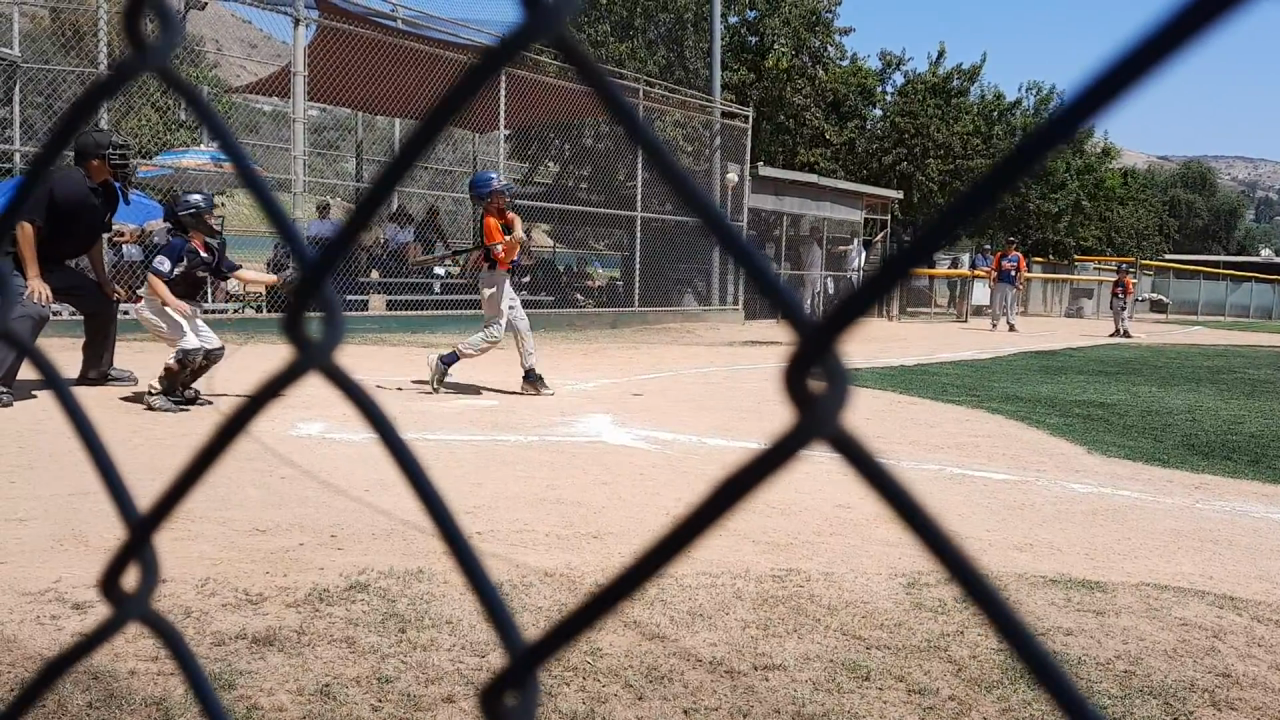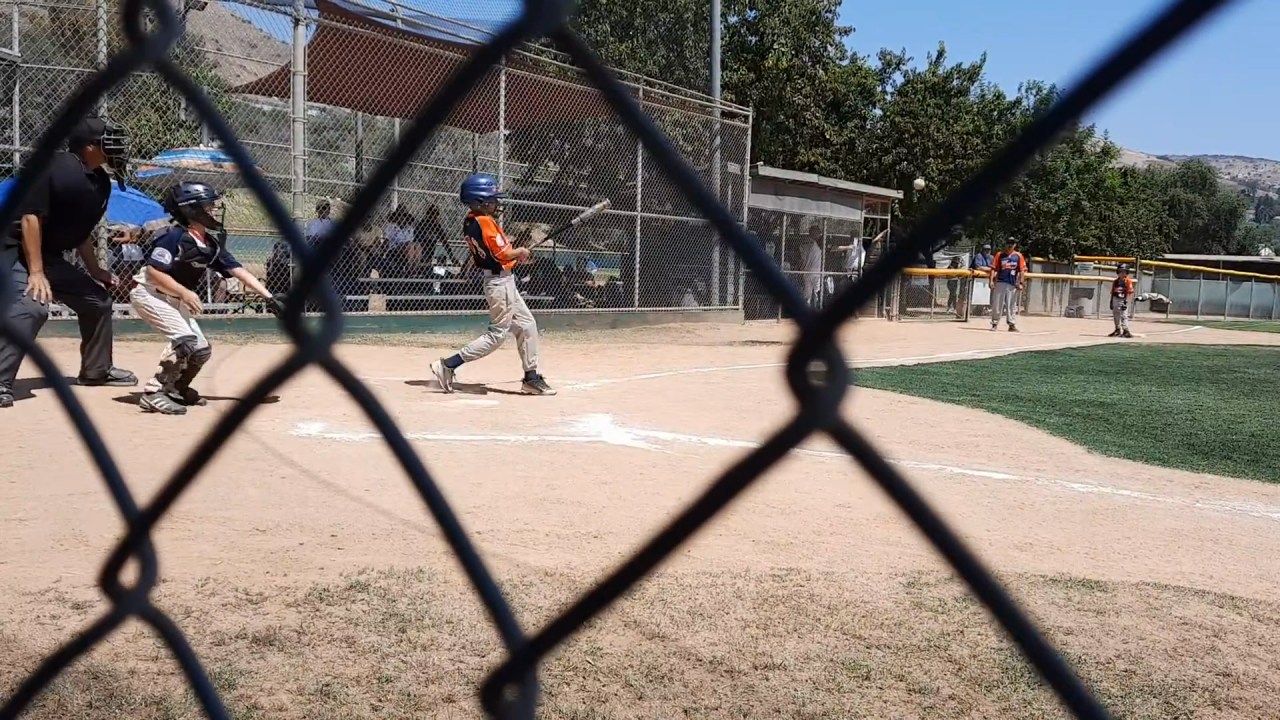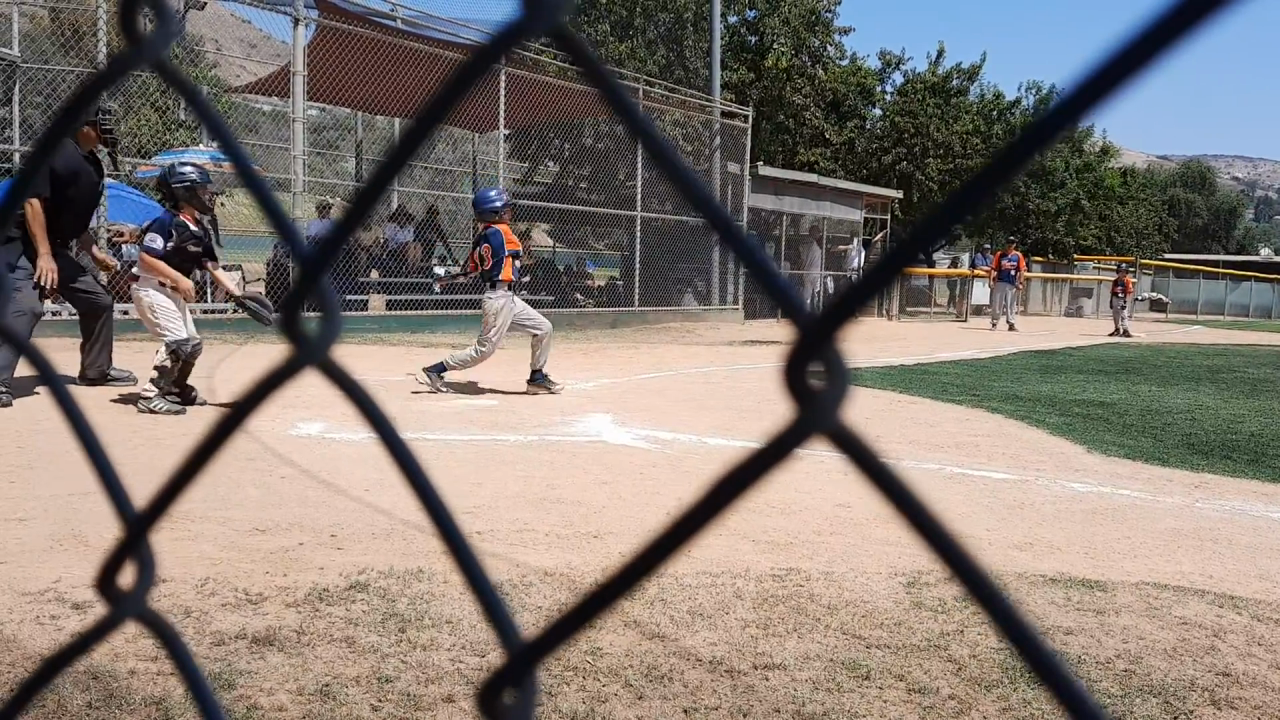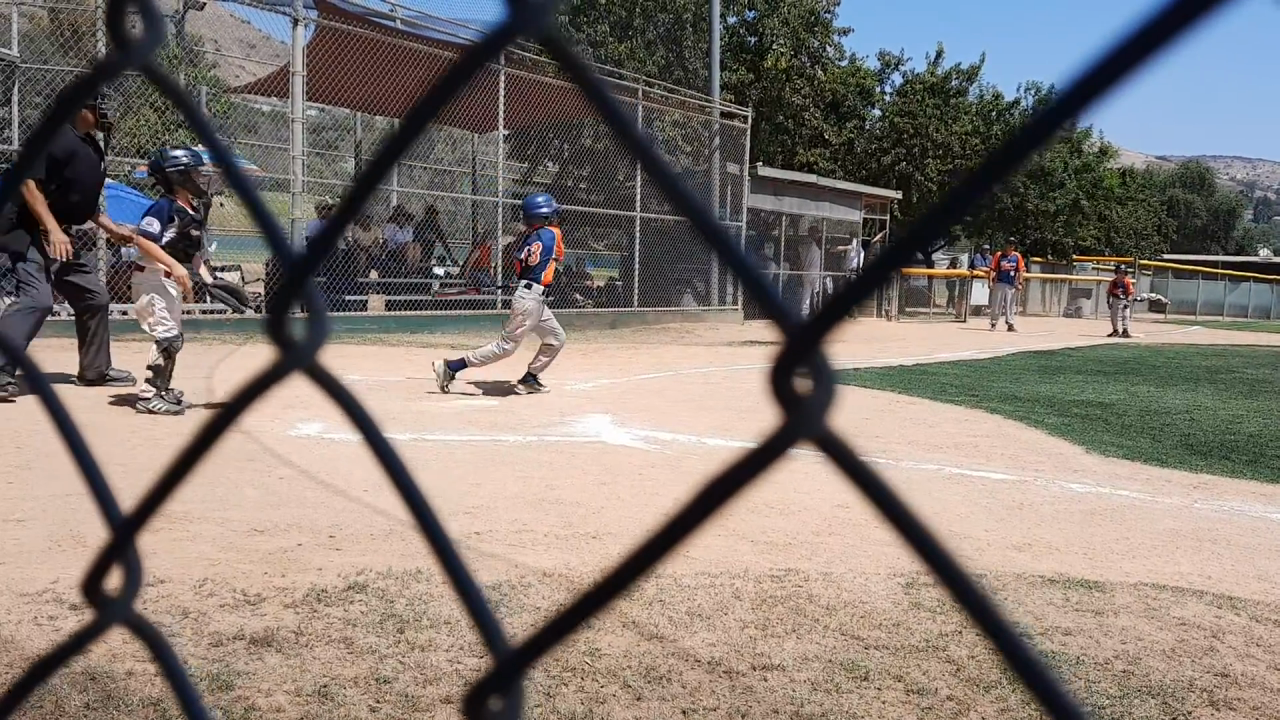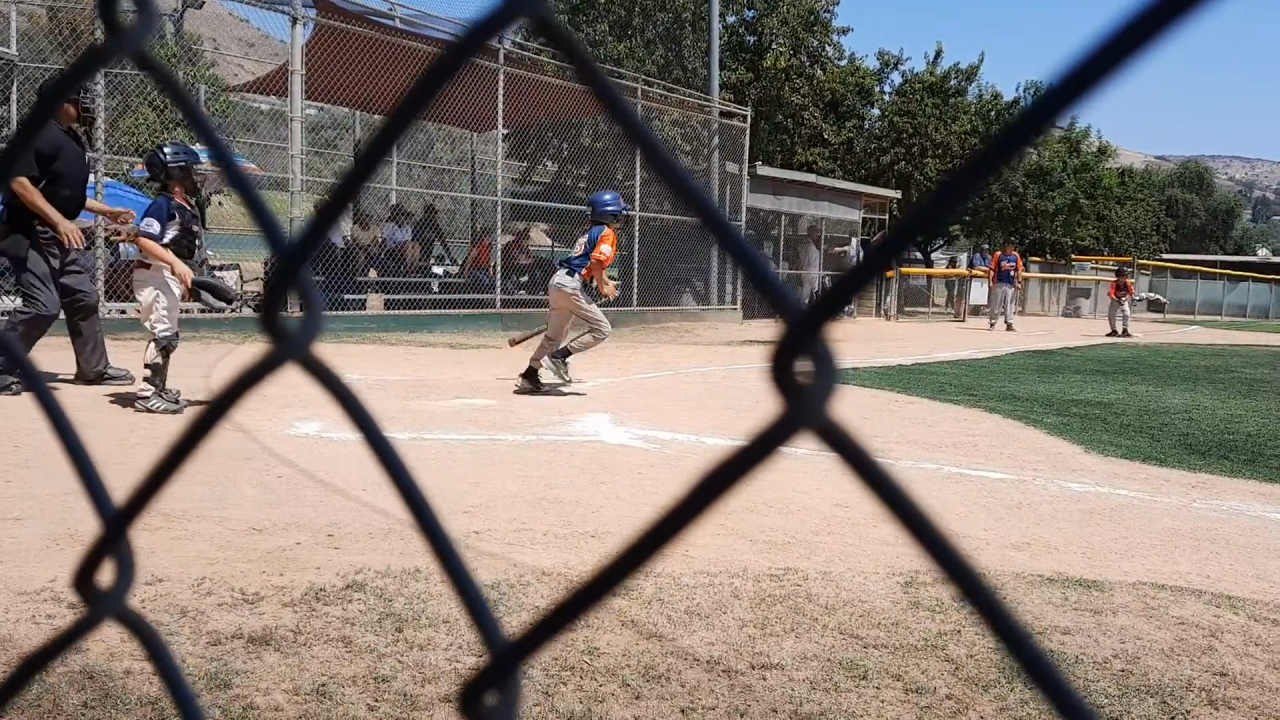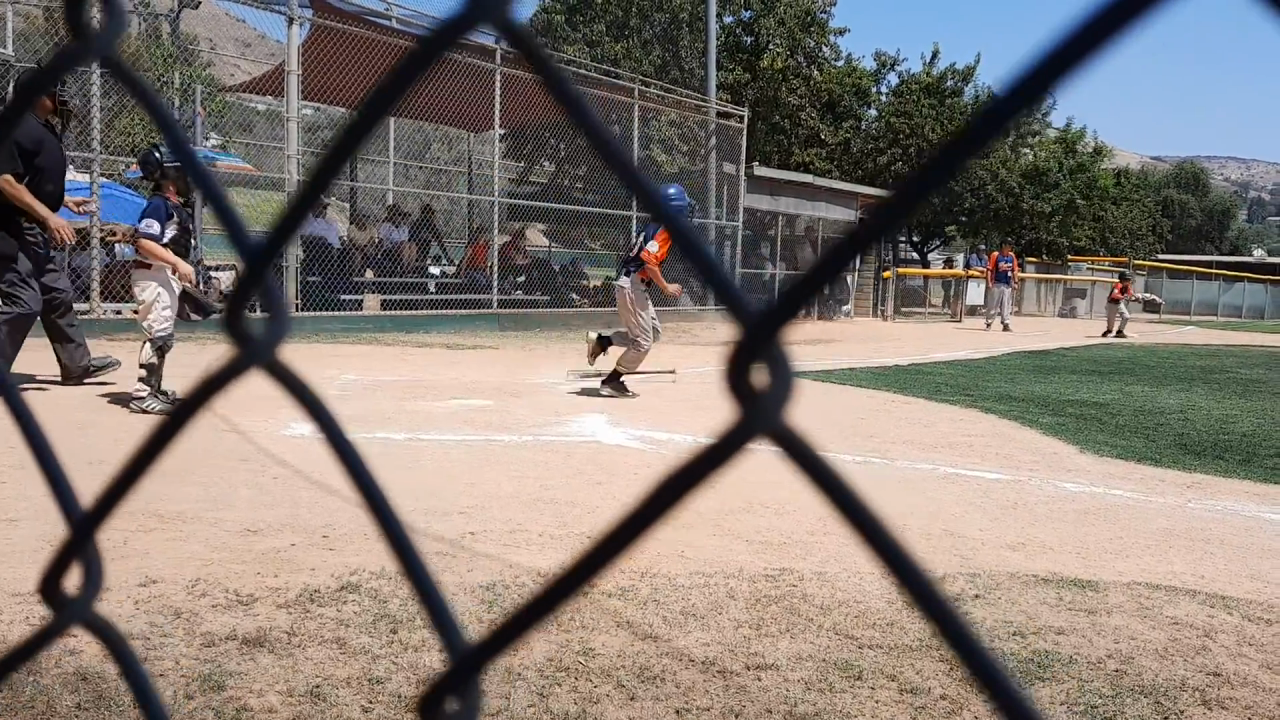
dt=0.2s
person 1, frame 1
left shoulder: (109, 194)
right shoulder: (60, 182)
left elbow: (93, 238)
right elbow: (25, 225)
left wrist: (103, 280)
right wrist: (33, 277)
left hip: (55, 264)
left knee: (103, 301)
right knee: (33, 309)
left ankle: (97, 370)
person 1, frame 2
left shoulder: (101, 181)
right shoulder: (57, 169)
right elbow: (30, 218)
left wrist: (95, 270)
right wrist: (36, 272)
left hip: (51, 256)
left knee: (97, 300)
right knee: (32, 307)
left ankle: (97, 370)
person 1, frame 3
left shoulder: (93, 163)
right shoulder: (56, 153)
right elbow: (32, 201)
left wrist: (95, 252)
right wrist: (42, 254)
left hip: (57, 250)
left knee: (98, 299)
right knee: (25, 305)
left ankle: (97, 370)
person 1, frame 4
left shoulder: (93, 146)
right shoulder: (53, 136)
right elbow: (28, 184)
left wrist: (111, 228)
right wrist: (53, 228)
left hip: (64, 238)
right hip: (32, 235)
left knee: (95, 298)
right knee: (37, 300)
left ankle: (95, 370)
person 1, frame 5
left shoulder: (71, 137)
right shoulder: (37, 132)
left wrist: (100, 208)
right wrist: (59, 220)
left hip: (58, 236)
right hip: (30, 235)
left knee: (83, 298)
right knee: (42, 304)
left ankle: (94, 368)
person 1, frame 6
left shoulder: (46, 129)
left wrist: (64, 201)
right wrist: (49, 216)
left hip: (37, 231)
left knee: (58, 296)
left ankle: (77, 365)
person 2, frame 1
left shoulder: (212, 251)
right shoulder: (177, 246)
left elbow: (239, 273)
right elbow: (153, 278)
left wrist: (277, 279)
right wrist: (173, 302)
left hip: (183, 309)
right hip: (155, 306)
left knee: (214, 349)
right knee: (191, 349)
left ankle: (178, 389)
right ankle: (157, 392)
person 2, frame 2
left shoulder: (213, 243)
right shoulder: (175, 237)
left elbow: (236, 270)
right elbow: (154, 270)
left wrist: (266, 294)
right wrist: (184, 292)
left hip: (174, 299)
right hip: (149, 294)
left knee: (201, 348)
right knee: (184, 339)
left ankle: (177, 389)
right ankle: (154, 393)
person 2, frame 3
left shoulder: (203, 227)
right shoulder: (167, 222)
left elbow: (211, 264)
right elbow: (147, 257)
left wrist: (234, 291)
right wrist: (180, 279)
left hip: (173, 291)
right hip: (152, 288)
left knee: (193, 344)
right knee: (178, 341)
left ankle: (177, 389)
right ankle: (151, 396)
person 2, frame 4
left shoulder: (194, 210)
right shoulder: (164, 206)
left elbow: (192, 252)
right elbow: (143, 240)
right wrist: (174, 265)
left hip: (171, 281)
right hip: (154, 278)
left knee: (173, 338)
right knee: (166, 337)
left ankle: (163, 390)
right ankle: (149, 396)
person 2, frame 5
left shoulder: (186, 206)
right shoulder: (162, 204)
right elbow: (145, 241)
left wrist: (187, 275)
right wrist: (176, 264)
left hip: (171, 278)
right hip: (156, 276)
left knee: (168, 336)
right knee: (163, 335)
left ankle: (160, 389)
right ankle: (147, 395)
person 2, frame 6
left shoulder: (175, 205)
right shoulder: (158, 204)
right elbow: (145, 242)
left wrist: (181, 271)
right wrist: (179, 263)
left hip: (167, 277)
right hip: (154, 276)
left knee: (163, 337)
right knee: (158, 336)
left ankle: (154, 390)
right ankle: (142, 396)
person 3, frame 1
left shoulder: (502, 211)
right shoulder: (490, 221)
left elbow: (514, 219)
right elbow: (500, 258)
left wrist: (514, 236)
left hip: (500, 280)
right hip: (494, 281)
left knee: (521, 325)
right knee: (493, 332)
left ankle: (530, 376)
right ankle: (443, 363)
person 3, frame 2
left shoulder: (470, 222)
right shoulder: (484, 222)
right elbow: (503, 254)
left wrist: (516, 251)
right wrist: (522, 253)
left hip: (503, 283)
right hip: (501, 283)
left knee: (526, 327)
right knee: (495, 336)
left ankle: (532, 379)
right ankle: (447, 366)
person 3, frame 3
left shoulder: (480, 237)
right shoulder: (502, 230)
left elbow: (472, 270)
right elbow: (516, 250)
left hip: (507, 297)
right hip: (498, 299)
left knee: (543, 328)
right knee: (483, 349)
left ankle: (537, 377)
right ankle: (433, 372)
person 3, frame 4
left shoulder: (528, 239)
right shoulder: (554, 234)
left elbow: (519, 270)
right elbow: (557, 260)
left hip: (526, 295)
right hip: (530, 297)
left knee: (556, 338)
right knee: (504, 347)
left ankle: (529, 379)
right ankle: (449, 367)
person 3, frame 5
left shoulder: (593, 231)
right shoulder: (607, 234)
right elbow: (599, 261)
left wrist: (604, 285)
right wrist: (605, 286)
left hip: (558, 282)
right hip: (570, 285)
left knee: (555, 334)
right knee: (601, 329)
left ankle: (530, 376)
right ankle: (558, 356)
person 3, frame 6
left shoulder: (653, 226)
right shoulder: (665, 232)
right elbow: (648, 259)
left wrist: (660, 283)
right wrist: (665, 286)
left hip: (629, 284)
right hip: (633, 287)
left knee: (654, 333)
right knee: (644, 341)
left ankle: (601, 340)
right ankle: (612, 382)
